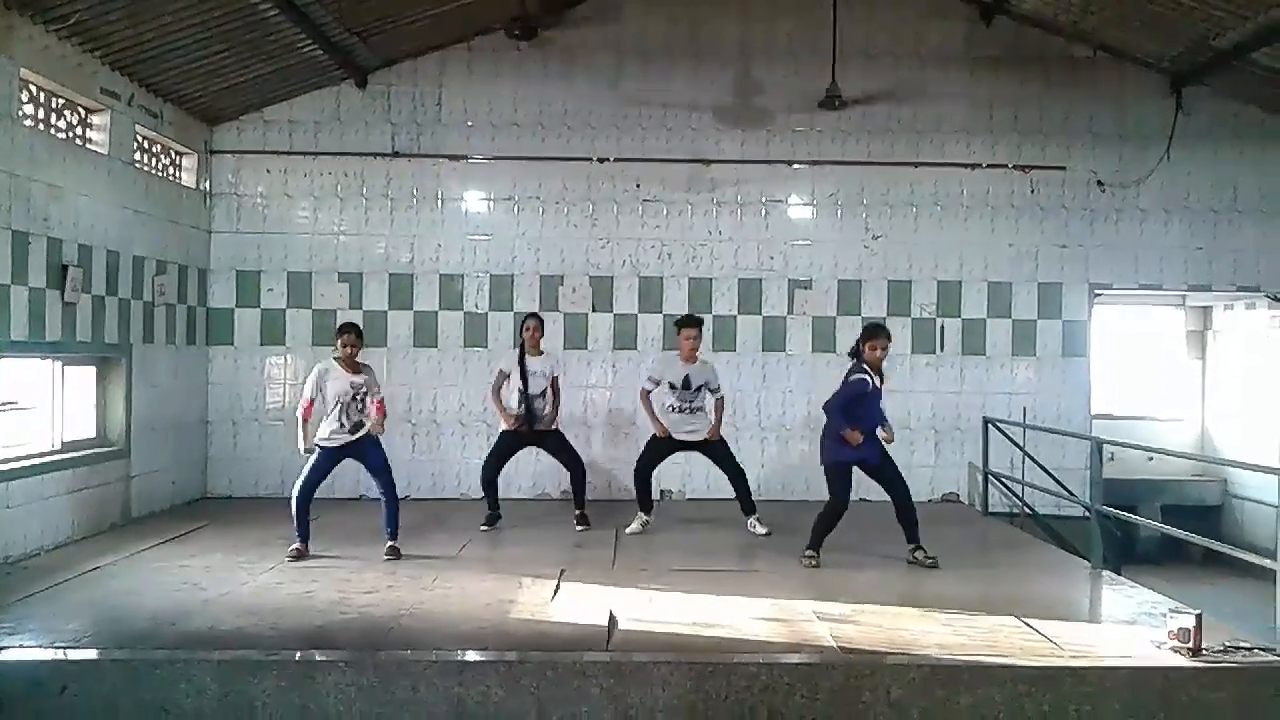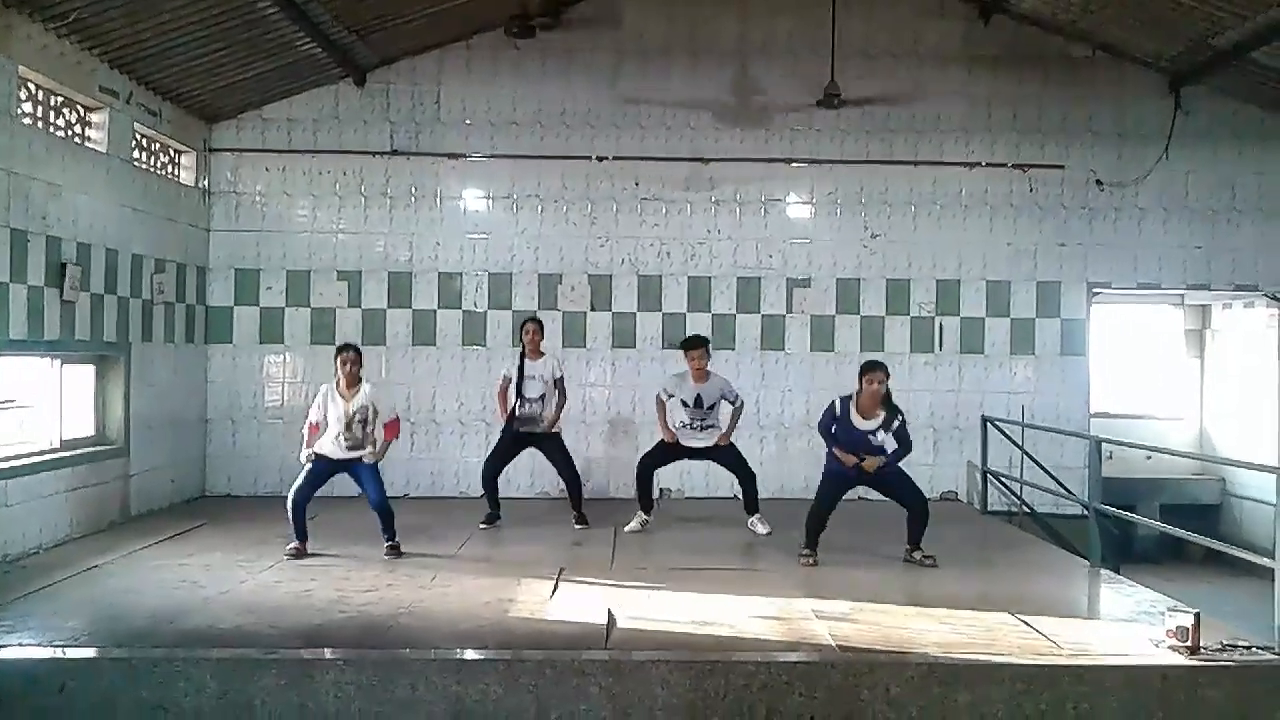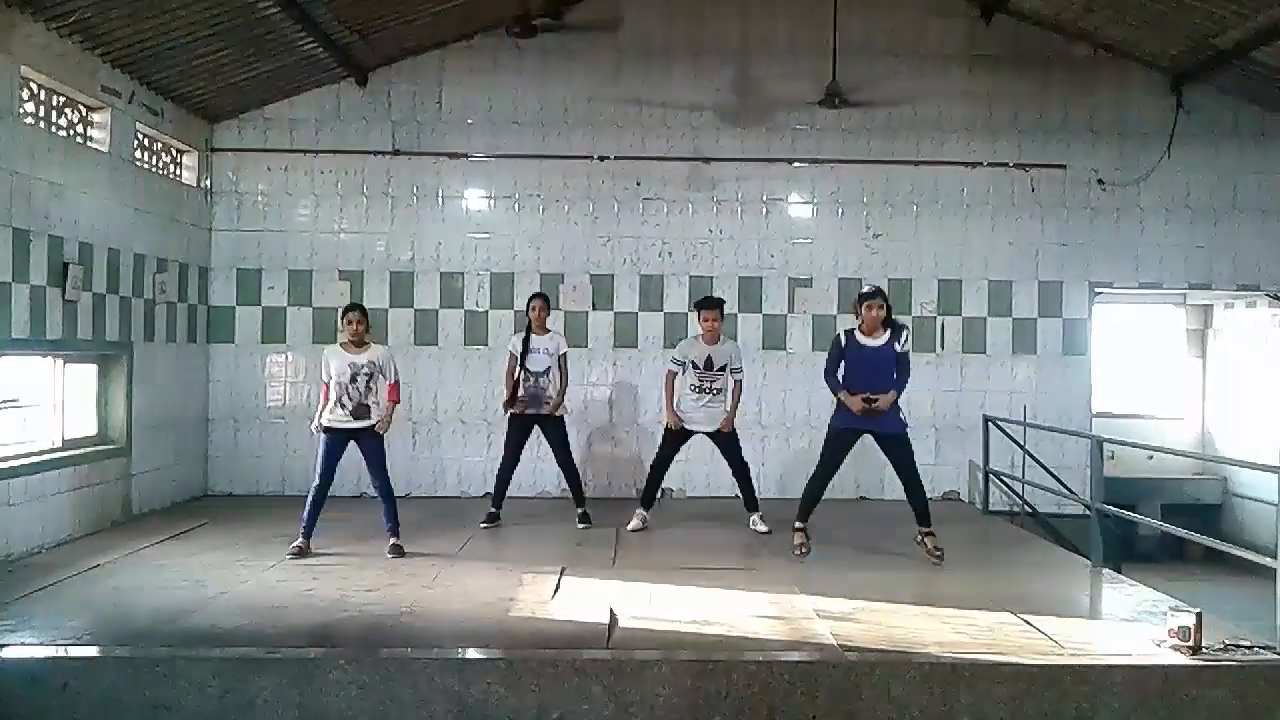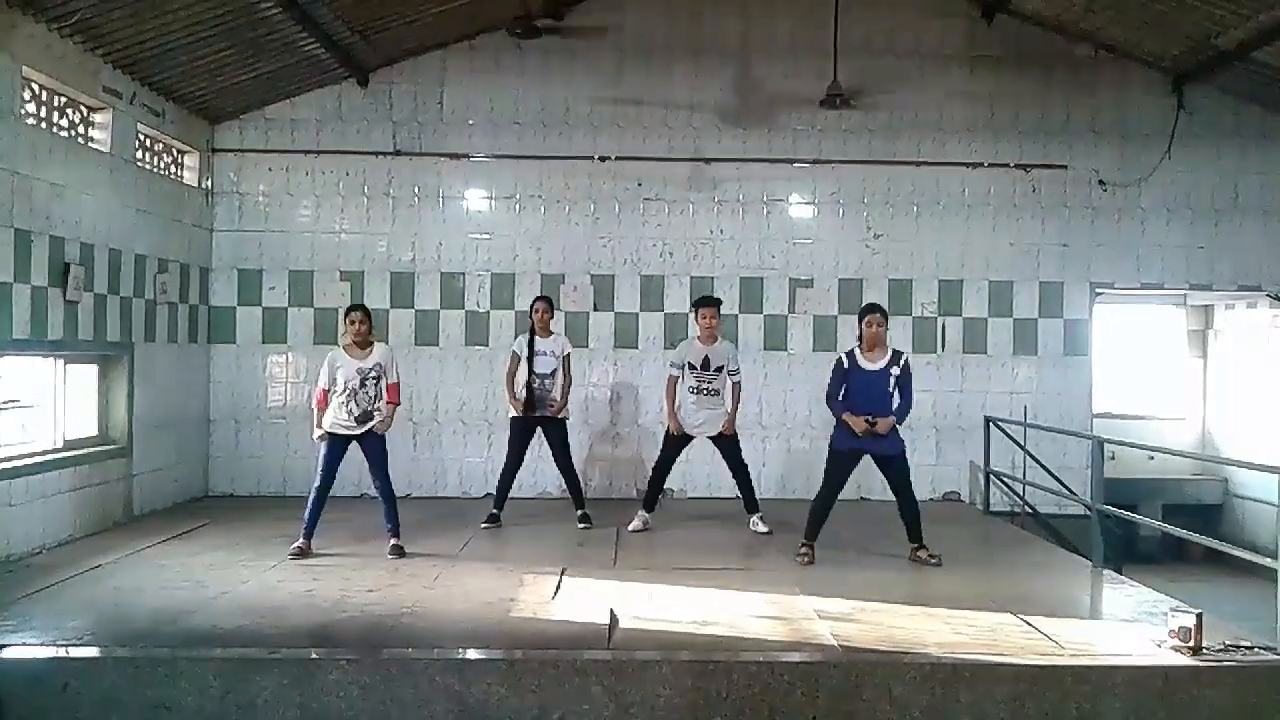
dt=0.3s
person 1, frame 1
left shoulder: (875, 373)
right shoulder: (860, 378)
right elbow: (830, 408)
left wrist: (886, 426)
right wrist: (848, 433)
left hip: (868, 445)
right hip: (840, 446)
left knee: (901, 492)
right knee: (839, 502)
left ankle: (914, 548)
right ankle: (812, 548)
person 1, frame 2
left shoulder: (893, 416)
right shoulder: (841, 405)
left elbow: (905, 446)
right elbow: (823, 428)
left wrist: (881, 459)
right wrist: (840, 454)
left hip: (878, 467)
right hip: (842, 466)
left knee: (919, 503)
right knee: (822, 505)
left ankle: (913, 549)
right ankle: (809, 547)
person 1, frame 3
left shoulder: (899, 337)
right shoulder: (845, 338)
left elbow: (904, 374)
right elbow: (830, 373)
left wrist: (892, 396)
right wrist: (846, 397)
left hip: (887, 416)
right hip: (849, 415)
left knee: (909, 474)
right knee: (824, 470)
left ankle: (925, 532)
right ankle: (801, 526)
person 1, frame 4
left shoulder: (898, 359)
right shoulder: (847, 359)
left elbow: (906, 399)
right elbow: (832, 397)
left wrist: (892, 420)
right wrist: (849, 419)
left hip: (886, 437)
right hip: (848, 436)
left knee: (905, 492)
right knee: (829, 491)
left ankle: (918, 547)
right ankle: (807, 544)
person 2, frame 1
left shoulder: (368, 372)
right shoulder: (323, 370)
left elbow: (378, 400)
right elbow: (306, 405)
left wrist: (378, 423)
right wrist: (304, 440)
left hip: (364, 440)
right hip: (330, 444)
left knee: (388, 487)
right knee: (301, 493)
left ankle: (391, 541)
right ankle: (301, 543)
person 2, frame 2
left shoulder: (370, 393)
right shoulder: (326, 392)
left elbow: (393, 424)
right elbow: (312, 423)
left wrist: (379, 453)
right wrist: (306, 448)
left hip: (361, 458)
right hip: (327, 455)
left knee: (379, 501)
right knee: (295, 498)
left ankle: (391, 540)
right ankle: (300, 542)
person 2, frame 3
left shoulder: (381, 353)
right shoulder: (331, 353)
left elbow: (392, 388)
right elbow: (327, 389)
left wrist: (387, 417)
right wrist: (318, 417)
left hip: (369, 426)
right hip: (335, 426)
left knee: (381, 482)
right knee: (321, 482)
left ankle: (393, 537)
right ankle: (304, 538)
person 2, frame 4
left shoulder: (383, 352)
right shoulder: (335, 357)
left elbow: (393, 389)
right elbow: (322, 393)
left wrist: (388, 418)
right wrist: (317, 425)
left hip: (371, 428)
right hip: (337, 428)
left knee: (382, 483)
right knee: (322, 483)
left ankle: (394, 538)
right ankle: (305, 539)
person 3, frame 1
left shoulder: (549, 360)
right shoulder: (512, 358)
left elbow: (555, 392)
right elbow: (495, 388)
left wrist: (553, 415)
right wrist: (504, 413)
left hip: (544, 428)
right hip: (515, 428)
left knee: (577, 467)
right knee: (488, 471)
left ankle: (579, 511)
right ankle: (493, 512)
person 3, frame 2
left shoulder: (552, 363)
right shoulder: (514, 364)
left elbow: (562, 394)
right elbow: (502, 391)
left wrist: (555, 418)
right wrist: (504, 415)
left hip: (545, 431)
right hip: (516, 429)
left knee: (570, 473)
right knee: (489, 470)
left ankle: (577, 512)
right ankle: (494, 511)
person 3, frame 3
left shoulder: (557, 339)
right shoulder: (518, 339)
left elbow: (563, 373)
right elbow: (510, 373)
left wrist: (559, 399)
right wrist: (510, 397)
left hip: (550, 409)
right hip: (522, 409)
left knee: (565, 459)
right knee: (509, 460)
left ankle: (581, 509)
right ankle: (494, 510)
person 3, frame 4
left shoulder: (561, 341)
right shoulder: (522, 340)
left elbow: (567, 376)
right elbow: (510, 373)
left wrist: (563, 401)
right wrist: (512, 399)
left hip: (553, 411)
right hip: (524, 411)
left knee: (564, 462)
right knee: (512, 462)
left ankle: (581, 510)
right ankle: (496, 511)
person 4, frame 1
left shoulder: (707, 370)
right shoulder: (663, 365)
left elbow: (719, 397)
right elbow: (644, 393)
left wrist: (717, 425)
right wrist: (655, 422)
left hip: (702, 432)
right hip: (670, 431)
left knee: (735, 471)
right knee: (642, 467)
left ankle: (752, 517)
right ankle: (644, 515)
person 4, frame 2
left shoulder: (720, 383)
right shoulder: (676, 381)
left elbow: (738, 404)
right elbow: (661, 399)
left wrist: (728, 432)
right wrist: (665, 429)
left hip: (713, 440)
right hip: (680, 439)
left knee: (746, 474)
right knee: (644, 466)
left ankle: (754, 517)
right ankle: (644, 514)
person 4, frame 3
left shoulder: (731, 348)
right shoulder: (687, 345)
left elbow: (737, 381)
right elbow: (671, 376)
left wrist: (732, 414)
right wrist: (669, 411)
left hip: (718, 418)
right hip: (684, 417)
left knee: (738, 465)
right knee: (661, 461)
left ankle: (754, 514)
right ankle: (643, 511)
person 4, frame 4
left shoulder: (728, 349)
right shoulder: (685, 348)
left elbow: (736, 384)
right elbow: (672, 382)
left wrist: (732, 418)
right wrist: (671, 417)
left hip: (718, 421)
right hip: (685, 420)
left knee: (738, 467)
right knee: (662, 465)
left ankle: (755, 515)
right ankle: (645, 513)
